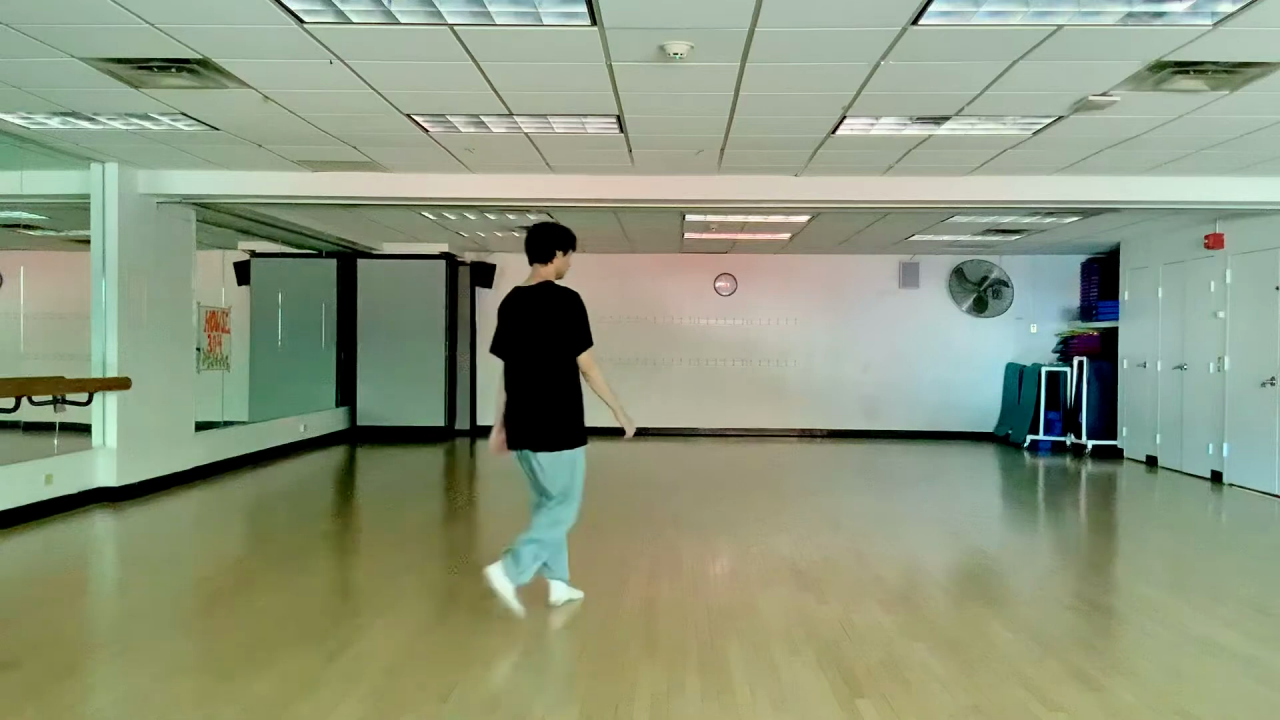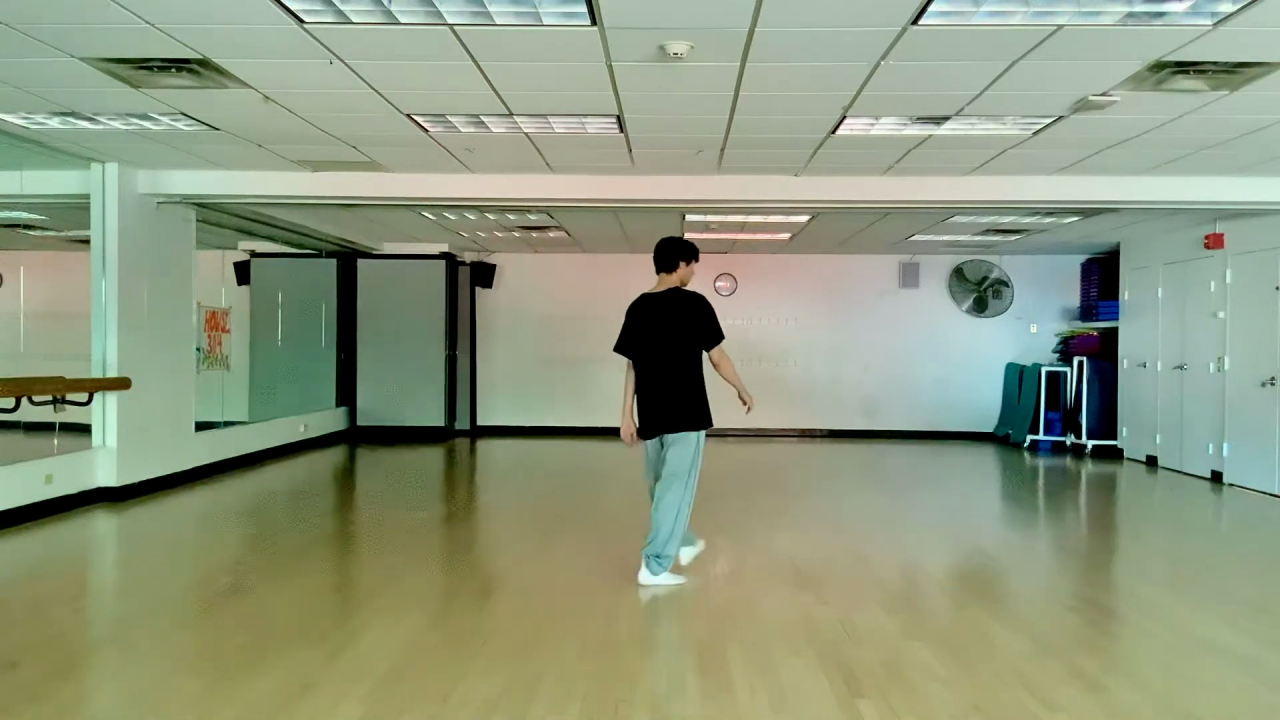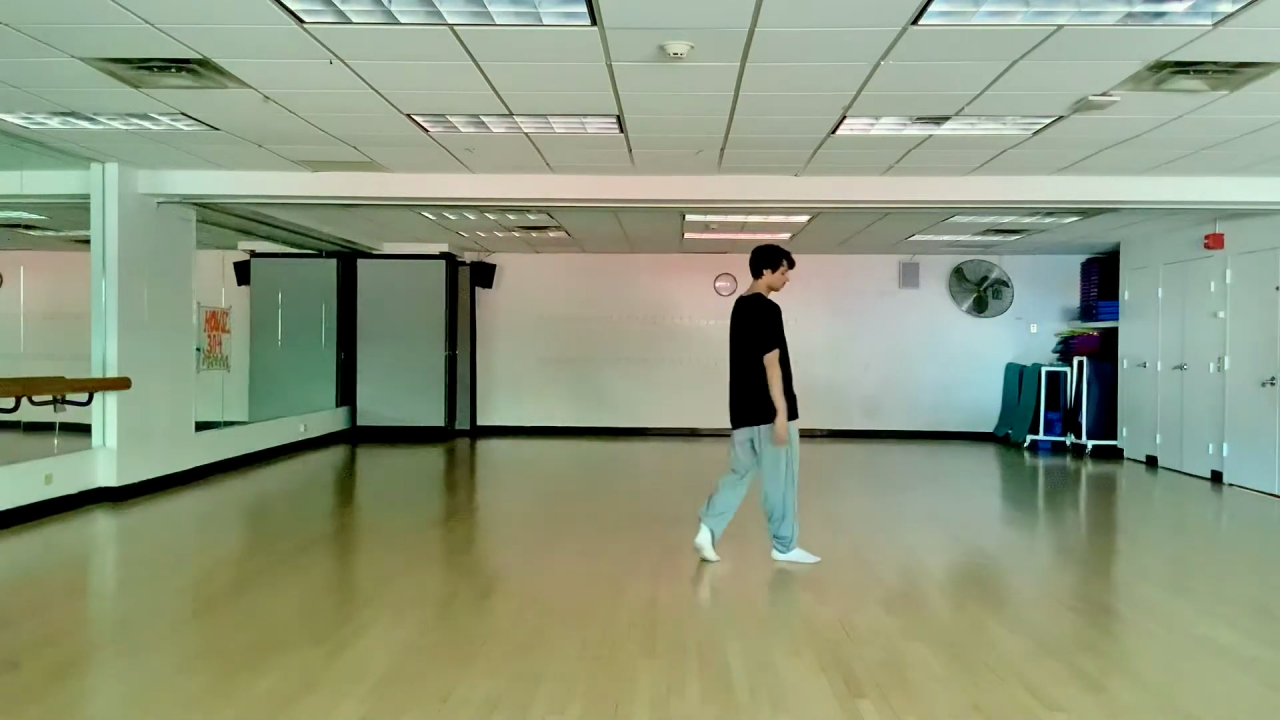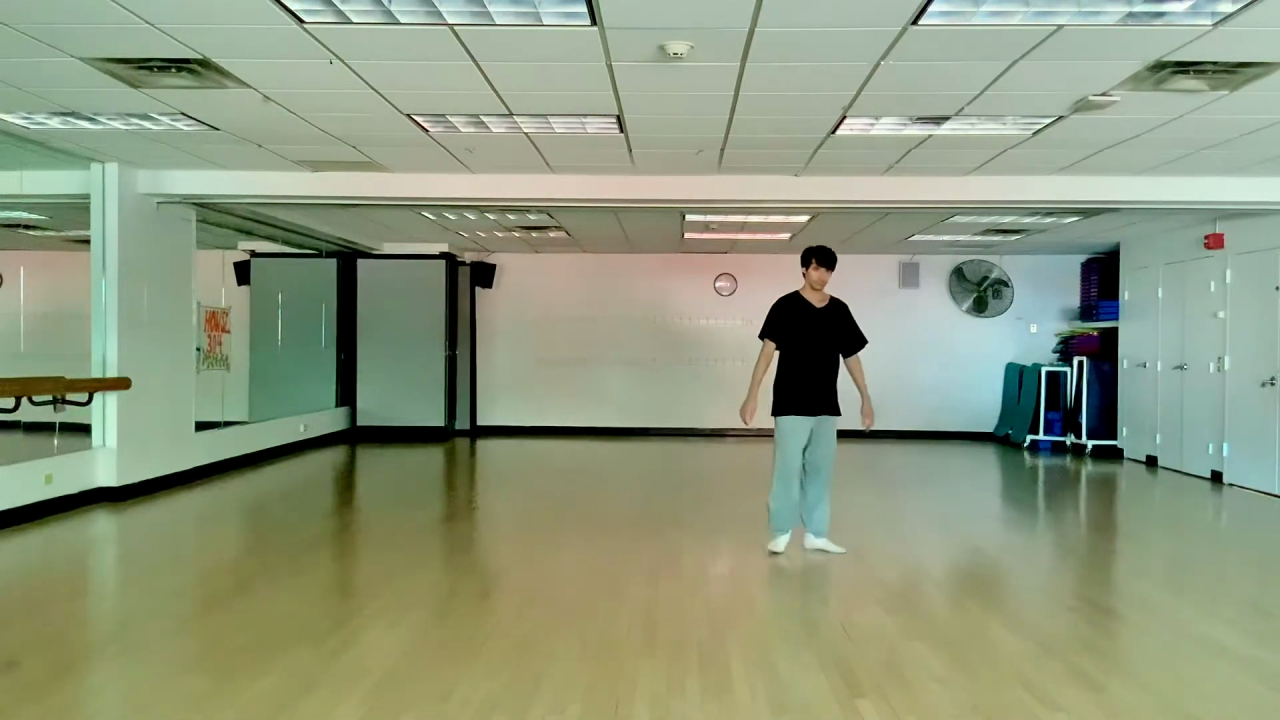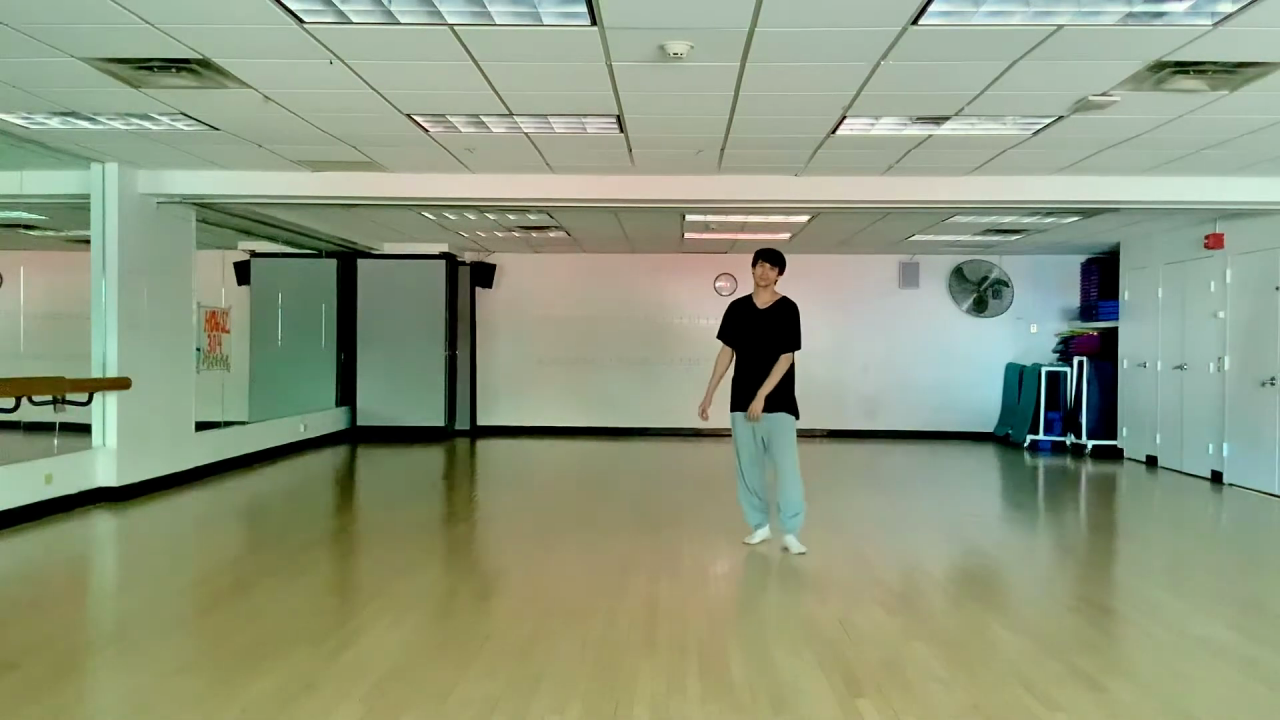
dt=1s
person 1, frame 1
left shoulder: (509, 303)
right shoulder: (565, 301)
left elbow: (506, 367)
right elbow: (586, 364)
left wrist: (498, 423)
right wrist: (618, 410)
left hip: (522, 424)
right hip: (557, 425)
left knee: (546, 503)
right knee: (562, 505)
left ankle: (556, 580)
right ankle: (509, 569)
person 1, frame 2
left shoulder: (637, 308)
right shoulder: (693, 304)
left elbow: (631, 365)
right elbow: (717, 357)
left wrist: (627, 415)
right wrist: (743, 390)
left hip: (652, 414)
right hip: (686, 413)
left knee: (665, 483)
right knee: (675, 487)
left ankle: (682, 545)
right ankle: (654, 567)
person 1, frame 3
left shoulder: (741, 306)
right shoulder: (767, 310)
right elbow: (772, 363)
right wrist: (783, 412)
left hip: (744, 408)
right hip: (766, 410)
left knee: (739, 473)
right knee: (781, 478)
left ankle: (708, 530)
right ankle: (785, 547)
person 1, frame 4
left shoulder: (840, 310)
right shoulder: (786, 306)
left elbow: (852, 356)
right elbow: (767, 351)
left wrist: (866, 399)
right wrist: (751, 395)
left hip: (826, 406)
right hip: (791, 404)
left knee: (820, 470)
right knee: (787, 468)
left ankle: (815, 533)
right ankle: (781, 530)
person 1, frame 5
left shoulder: (788, 309)
right shoulder: (736, 308)
left elbow: (785, 358)
right elbow: (727, 352)
left wrist: (761, 396)
right wrist: (710, 393)
left hip: (777, 402)
right hip: (741, 401)
left knee: (786, 465)
right knee: (748, 467)
left ankle: (790, 532)
right ankle: (759, 525)
